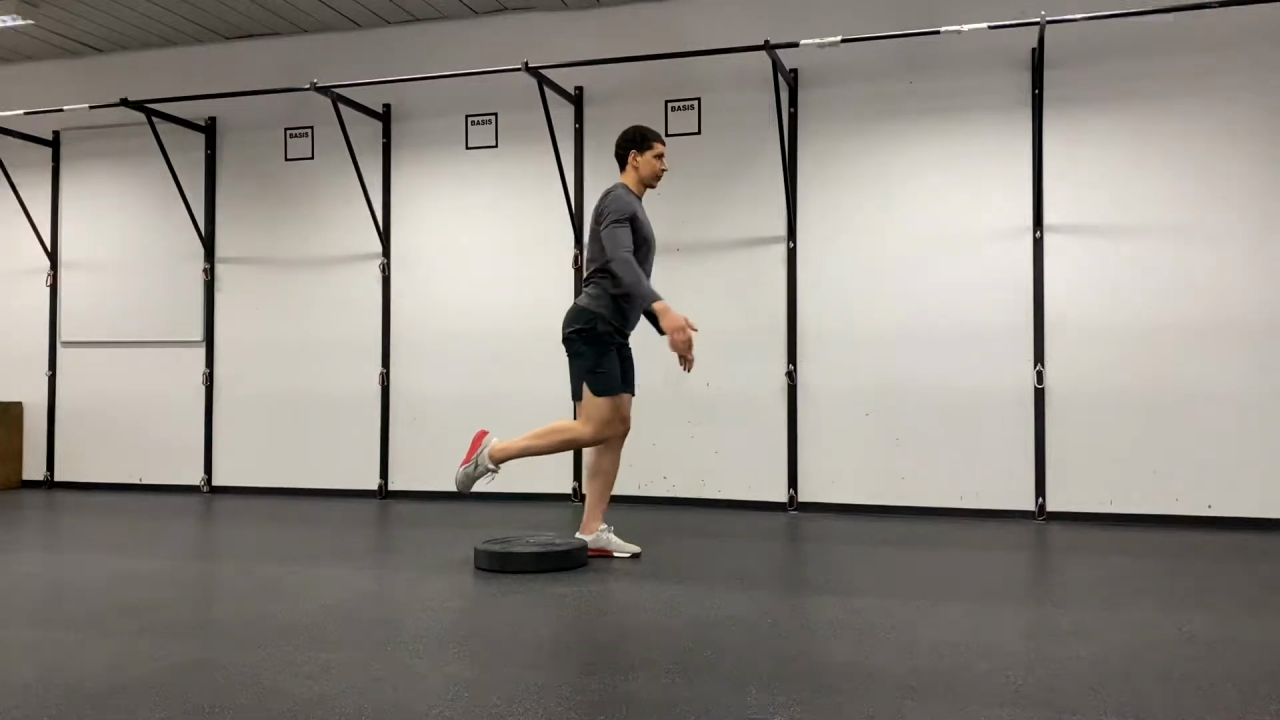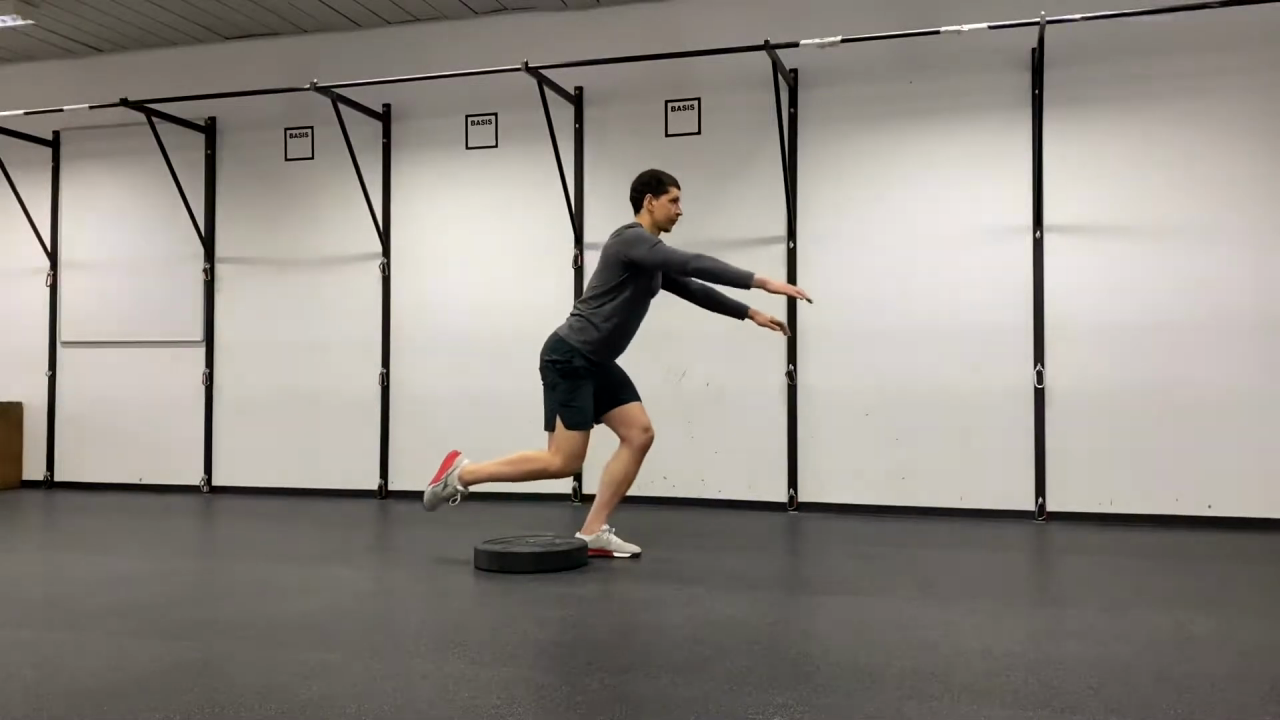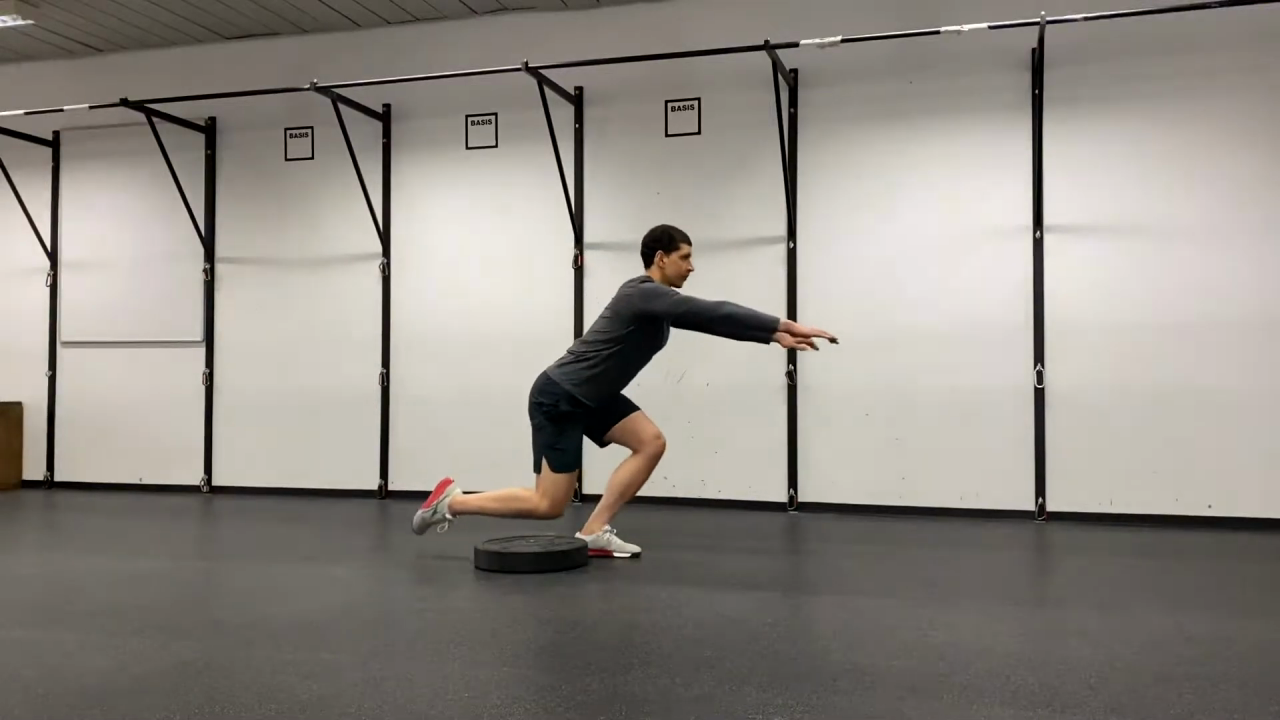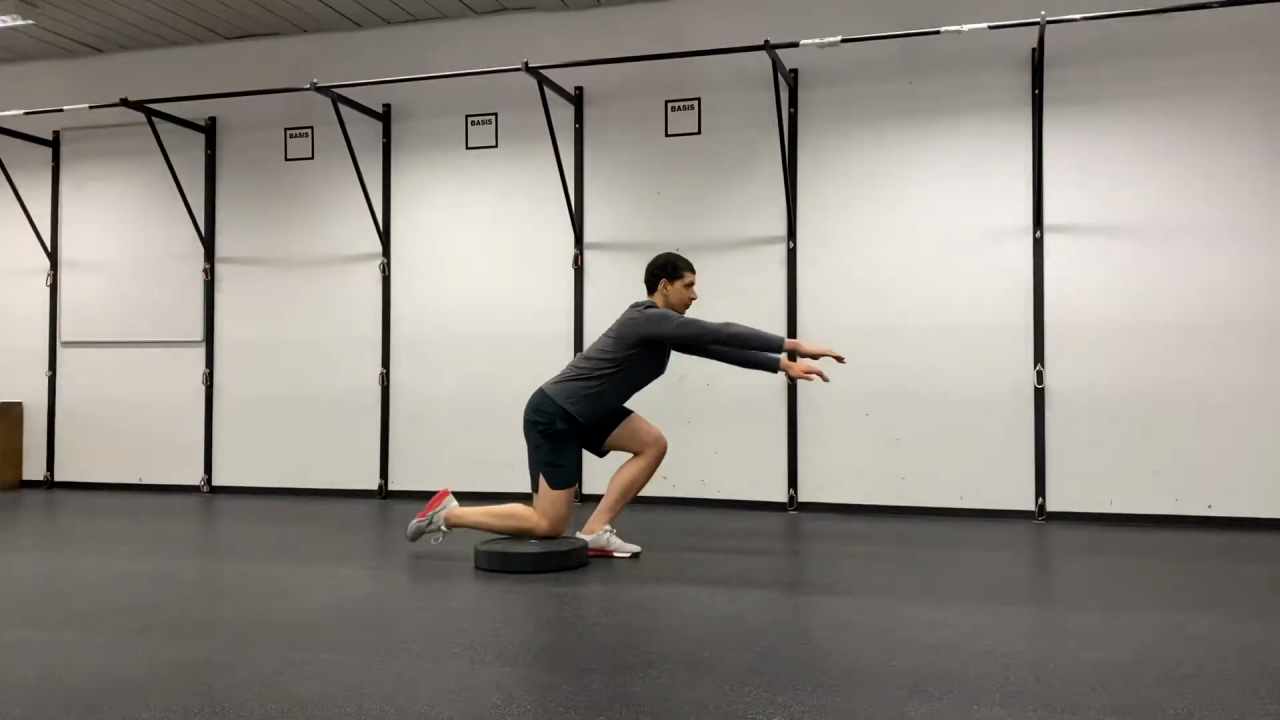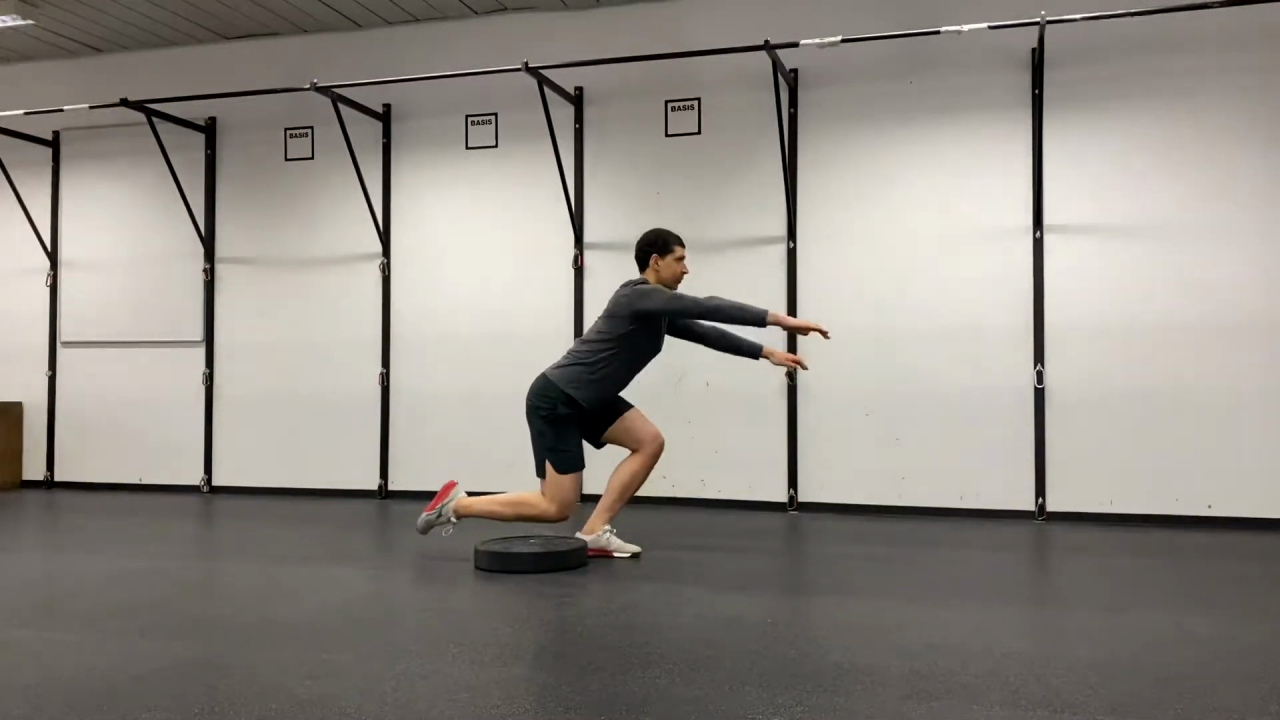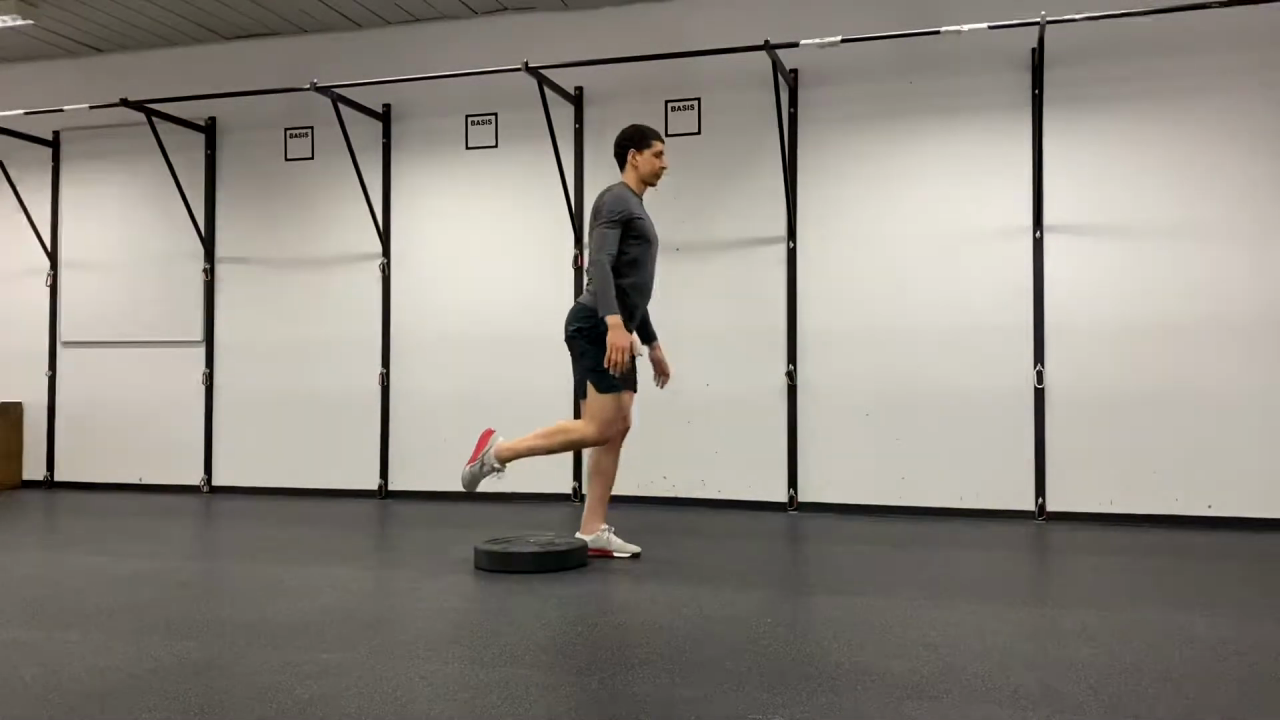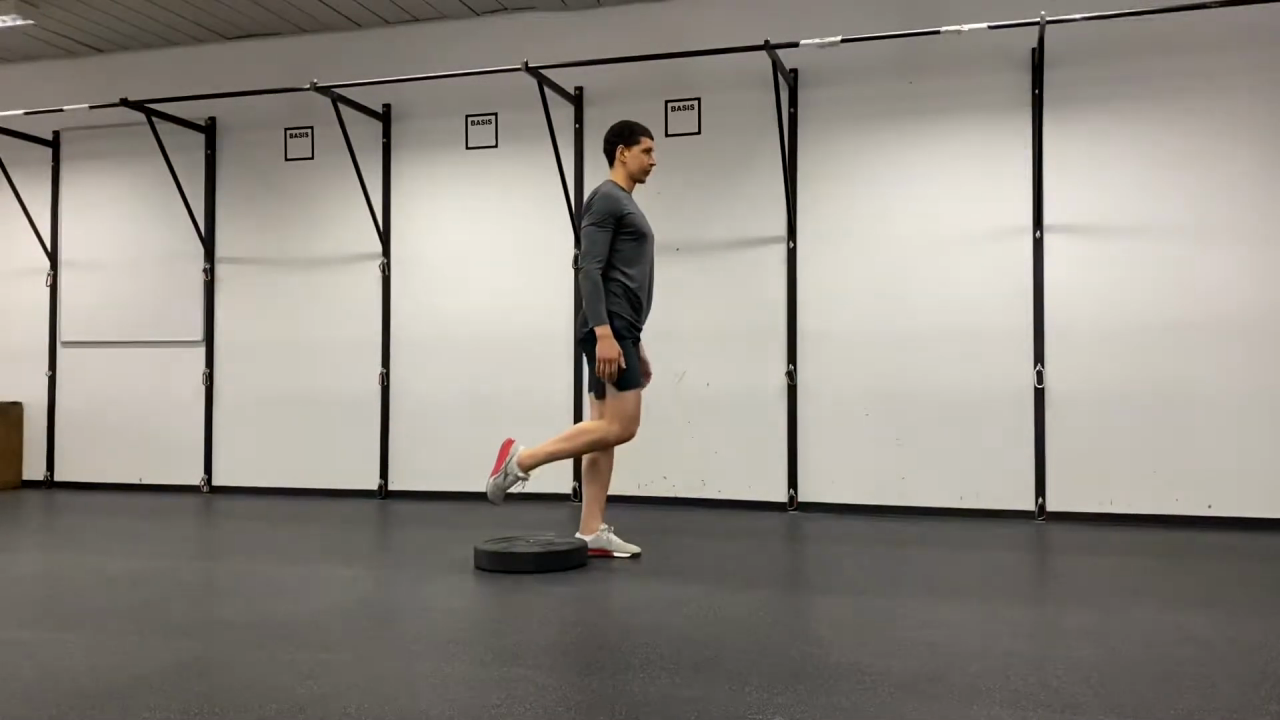
dt=0.7s
person 1, frame 1
left shoulder: (632, 210)
right shoulder: (618, 202)
left elbow: (635, 275)
right elbow: (619, 266)
left wrist: (669, 327)
right wrist: (663, 311)
left hip: (610, 333)
right hip: (592, 327)
left knee: (616, 428)
right knee: (593, 428)
left ankle: (592, 532)
right ankle: (491, 452)
person 1, frame 2
left shoulder: (648, 256)
right shoulder: (631, 240)
left elbow: (691, 287)
right elbow: (692, 264)
left wrist: (749, 313)
right wrist: (760, 282)
left hip: (595, 361)
right hip: (570, 357)
left knee: (639, 434)
right knee: (563, 462)
left ankle: (593, 532)
right ankle: (462, 474)
person 1, frame 3
left shoulder: (657, 302)
right shoulder: (644, 296)
left elbow: (709, 321)
right elbow: (714, 313)
left wrist: (775, 336)
right wrist: (786, 324)
left hip: (588, 396)
right hip: (558, 398)
left knee: (651, 443)
right knee: (549, 504)
left ankle: (594, 533)
right ankle: (450, 502)
person 1, frame 4
left shoulder: (660, 325)
right shoulder: (649, 320)
left elbow: (715, 348)
right elbow: (719, 334)
left wrist: (782, 365)
right wrist: (791, 344)
left hip: (581, 411)
right hip: (553, 415)
left knee: (653, 445)
right knee: (548, 524)
left ankle: (595, 532)
right ankle: (446, 513)
person 1, frame 5
left shoulder: (657, 310)
right shoulder: (639, 295)
left elbow: (703, 331)
right elbow: (705, 308)
left wrist: (764, 352)
right wrist: (776, 318)
left hip: (584, 398)
right hip: (555, 400)
left knee: (649, 442)
right knee: (556, 507)
left ankle: (594, 533)
right ankle: (456, 503)
person 1, frame 6
left shoulder: (634, 209)
right shoulder: (615, 201)
right elbow: (600, 264)
left wrist: (653, 345)
right wrist: (616, 325)
left hip: (612, 331)
right hip: (596, 327)
left knee: (616, 429)
right knee: (598, 429)
left ankle: (593, 532)
right ankle: (500, 450)
person 1, frame 7
left shoulder: (625, 205)
right shoulder: (606, 199)
right elbow: (590, 271)
left wrist: (636, 345)
right wrist: (604, 333)
left hip: (619, 329)
right hip: (607, 329)
left knee: (608, 430)
right knee: (618, 427)
left ankle: (591, 532)
right ankle: (520, 460)
